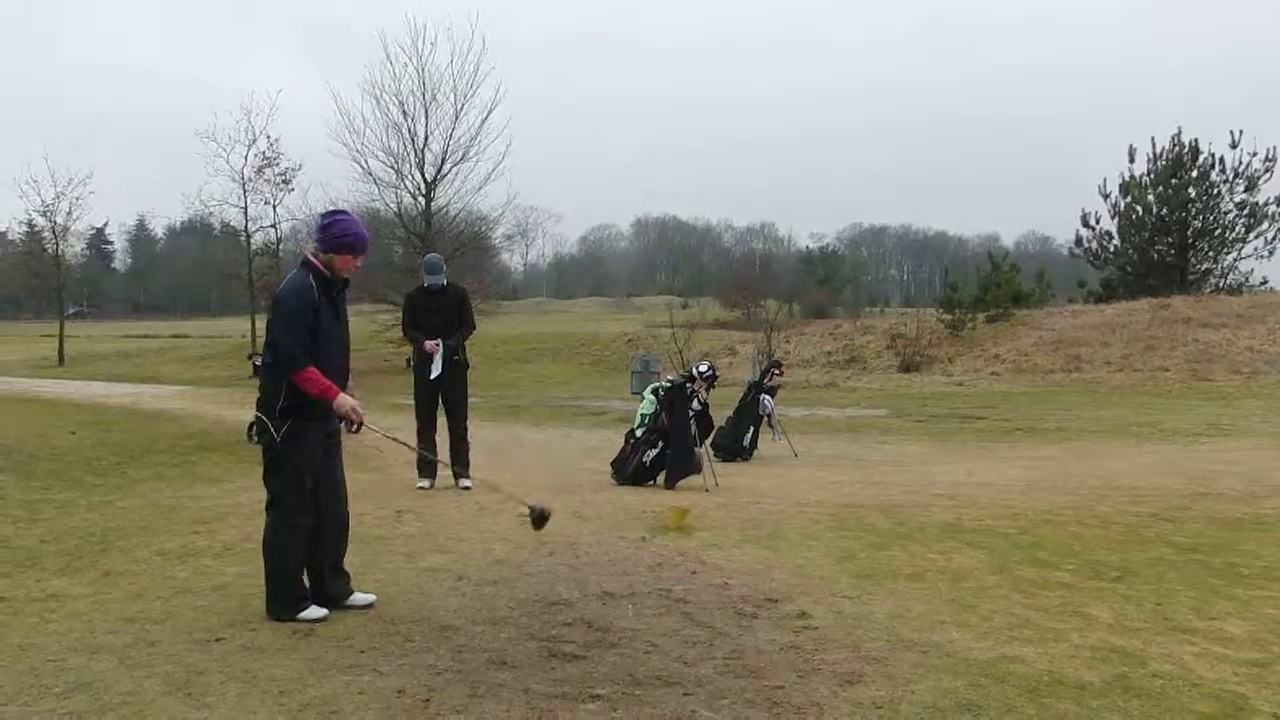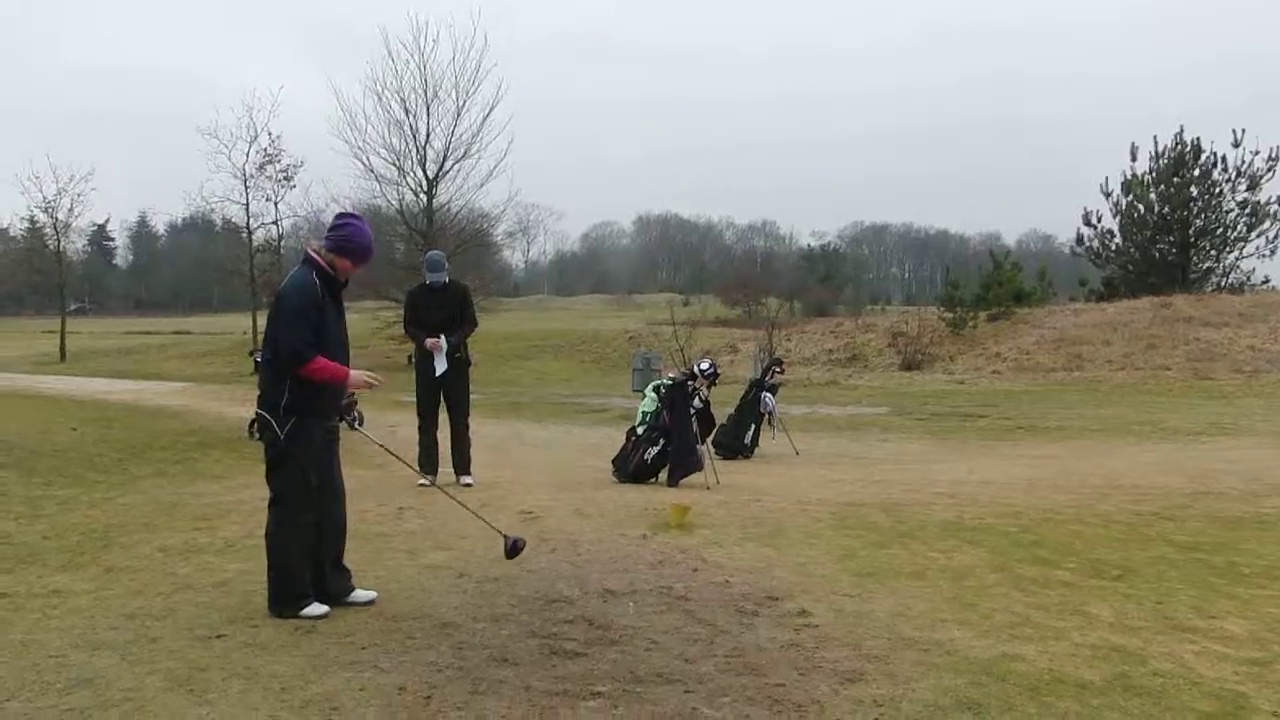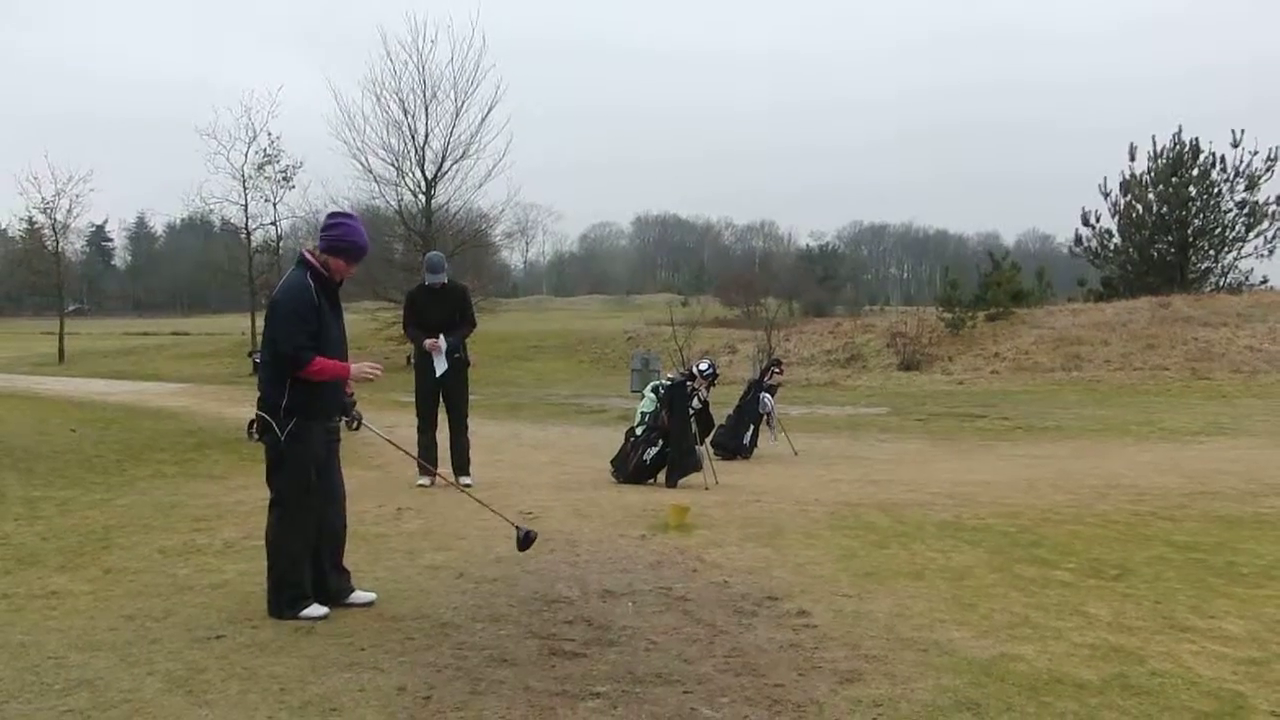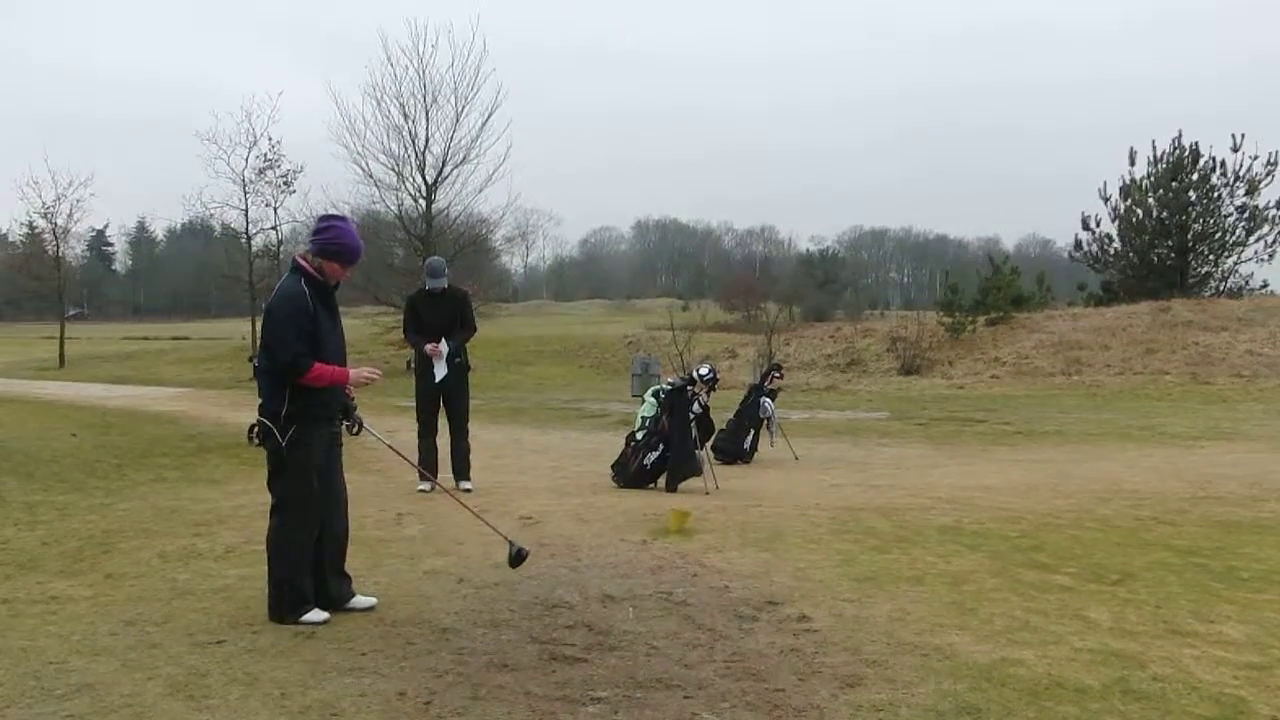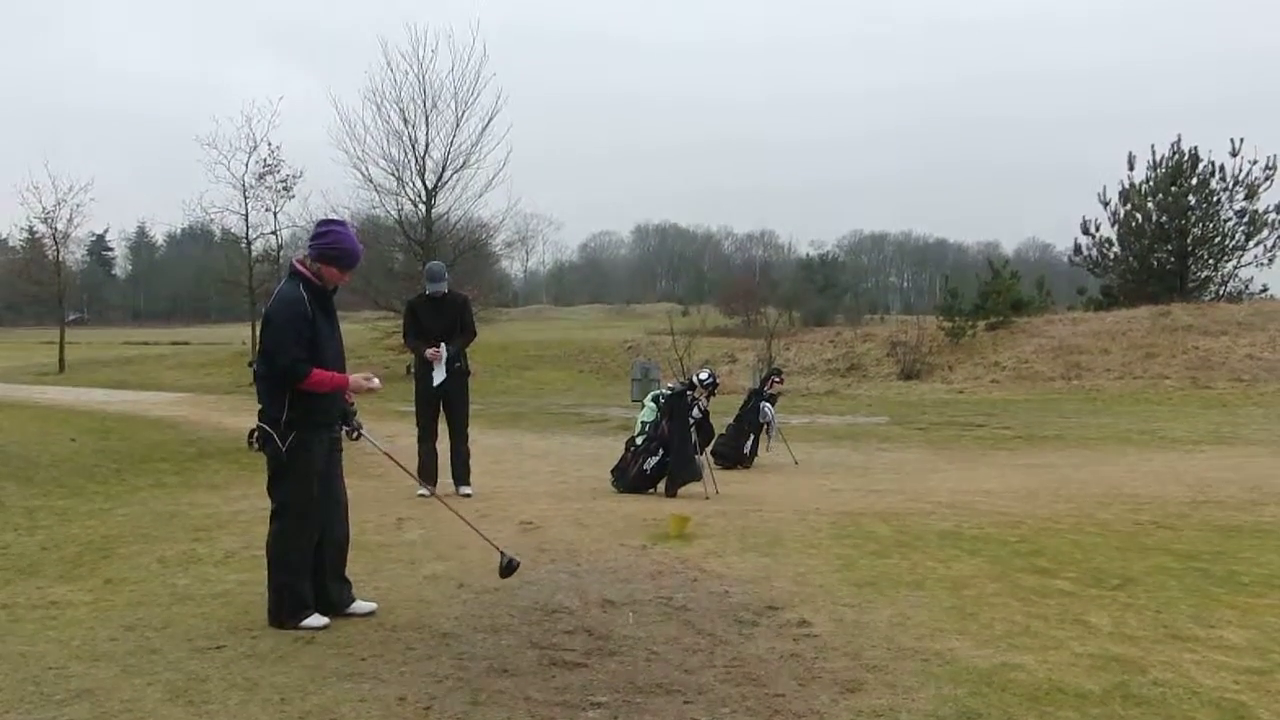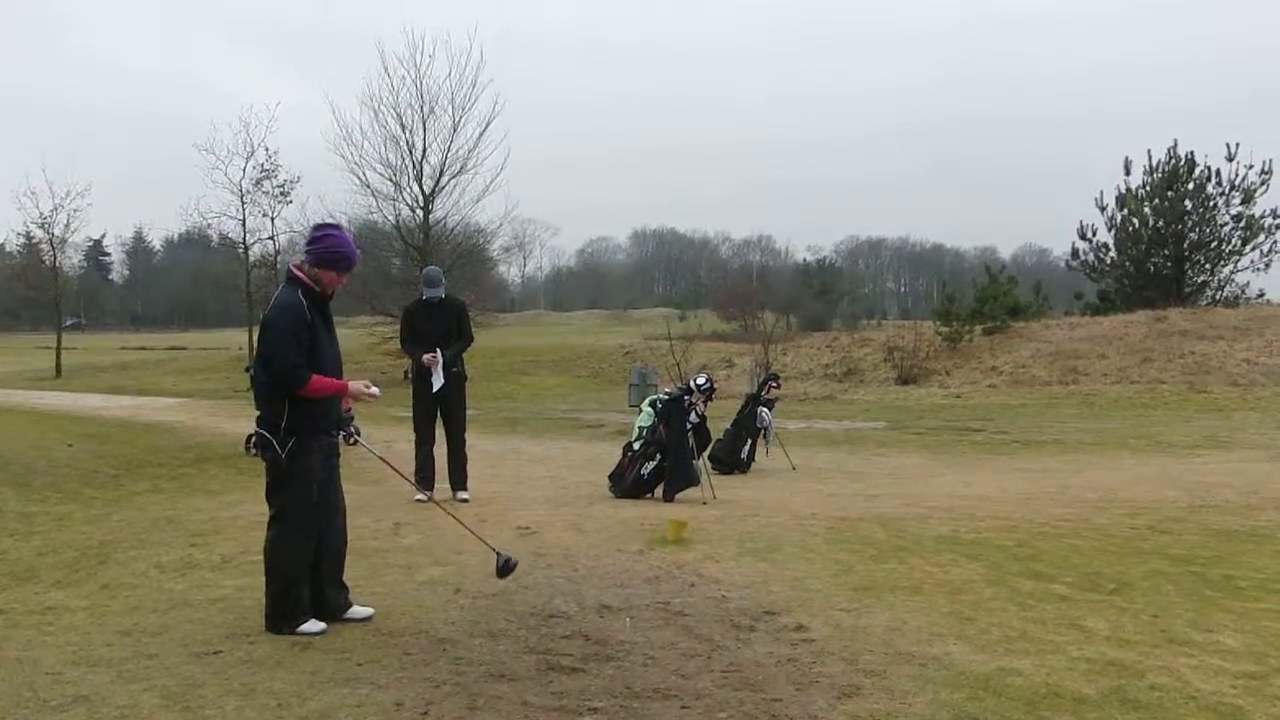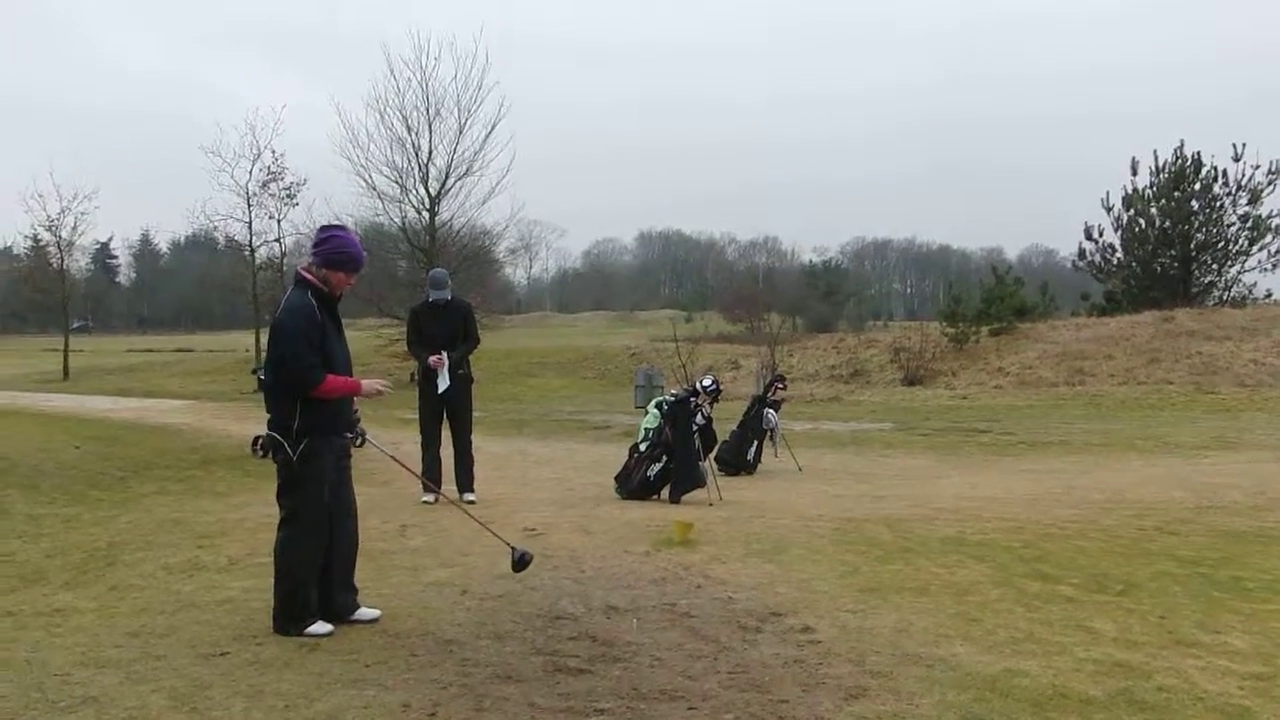
dt=0.3s
person 1, frame 1
left shoulder: (334, 288)
right shoulder: (297, 291)
right elbow: (291, 361)
left wrist: (341, 400)
right wrist: (335, 395)
left hip: (321, 418)
right hip: (290, 419)
left knee: (332, 507)
right knee: (291, 510)
left ankle: (331, 587)
right ankle: (286, 600)
person 1, frame 2
left shoulder: (328, 284)
right shoulder: (300, 287)
right elbow: (297, 356)
left wrist: (340, 395)
right wrist: (346, 377)
left hip: (319, 413)
right hip: (291, 416)
left knee: (329, 502)
right knee: (294, 506)
left ankle: (332, 584)
right ankle: (289, 596)
person 1, frame 3
left shoulder: (324, 286)
right shoulder: (296, 290)
right elbow: (296, 358)
left wrist: (341, 392)
right wrist: (347, 372)
left hip: (320, 415)
right hip: (291, 418)
left knee: (329, 503)
right knee: (294, 507)
left ankle: (331, 585)
right ankle: (289, 598)
person 1, frame 4
left shoulder: (321, 290)
right shoulder: (291, 296)
right elbow: (294, 365)
left wrist: (342, 395)
right wrist: (346, 377)
left hip: (322, 420)
right hip: (293, 424)
left knee: (332, 508)
right knee: (296, 513)
left ankle: (332, 590)
right ankle: (289, 603)
person 1, frame 5
left shoulder: (320, 295)
right shoulder: (290, 302)
right elbow: (293, 371)
left wrist: (342, 400)
right wrist: (345, 383)
left hip: (322, 425)
right hip: (293, 429)
left knee: (332, 514)
right knee: (296, 518)
left ankle: (333, 595)
right ankle: (289, 608)
person 1, frame 6
left shoulder: (316, 301)
right shoulder: (287, 307)
right elbow: (292, 377)
left wrist: (339, 403)
right wrist: (344, 389)
left hip: (319, 431)
right hip: (291, 435)
left knee: (329, 519)
right knee: (294, 524)
left ankle: (329, 601)
right ankle: (286, 613)
person 1, frame 7
left shoulder: (324, 303)
right shoulder: (298, 309)
right elbow: (306, 379)
left wrist: (346, 408)
right wrist: (357, 387)
left hip: (329, 433)
right hip: (302, 437)
left knee: (341, 521)
right knee: (304, 525)
left ankle: (338, 602)
right ankle: (294, 615)
person 2, frame 1
left shoulder: (459, 293)
right shoulder: (413, 297)
left elbow: (469, 326)
right elbow: (408, 329)
left wrist: (451, 344)
right wrist: (423, 343)
left hip: (454, 361)
right hip: (424, 363)
left knee: (458, 420)
right knee: (425, 421)
left ankle: (462, 474)
right ankle: (426, 474)
person 2, frame 2
left shoulder: (461, 291)
right shoulder: (415, 294)
left elbow: (470, 323)
right elbow: (409, 327)
left wrist: (453, 341)
right wrist: (424, 340)
left hip: (456, 358)
right hip: (426, 360)
left knee: (460, 417)
right knee: (426, 418)
left ankle: (463, 471)
right ankle: (427, 470)
person 2, frame 3
left shoulder: (460, 291)
right shoulder: (414, 295)
left elbow: (469, 323)
right elbow: (409, 327)
left wrist: (451, 341)
right wrist: (423, 341)
left hip: (455, 359)
right hip: (425, 361)
left knee: (458, 417)
right knee: (426, 418)
left ankle: (462, 471)
right ankle: (426, 471)
person 2, frame 4
left shoulder: (460, 296)
right shoulder: (414, 300)
left elbow: (470, 328)
right elbow: (409, 332)
left wrist: (452, 345)
right wrist: (424, 346)
left hip: (455, 364)
right hip: (425, 366)
left knee: (459, 422)
right knee: (426, 423)
left ankle: (462, 476)
right ankle: (427, 476)
person 2, frame 5
left shoulder: (461, 301)
right shoulder: (414, 304)
left elbow: (470, 333)
right elbow: (409, 337)
left wrist: (451, 350)
right wrist: (424, 351)
left hip: (455, 369)
right hip: (425, 371)
left knee: (459, 427)
right knee: (426, 429)
left ankle: (462, 481)
right ankle: (427, 481)
person 2, frame 6
left shoulder: (457, 306)
right shoulder: (411, 310)
left elbow: (467, 338)
right elbow: (406, 342)
left wrist: (448, 355)
right wrist: (421, 356)
left hip: (452, 374)
right hip: (422, 376)
left knee: (456, 433)
right knee: (423, 434)
left ankle: (460, 486)
right ankle: (424, 486)
person 2, frame 7
left shoulder: (463, 308)
right shoulder: (418, 311)
left elbow: (473, 340)
right elbow: (412, 344)
left wrist: (454, 357)
right wrist: (427, 358)
left hip: (459, 376)
right hip: (429, 378)
left knee: (462, 435)
right knee: (430, 436)
left ankle: (466, 488)
right ankle: (430, 488)
